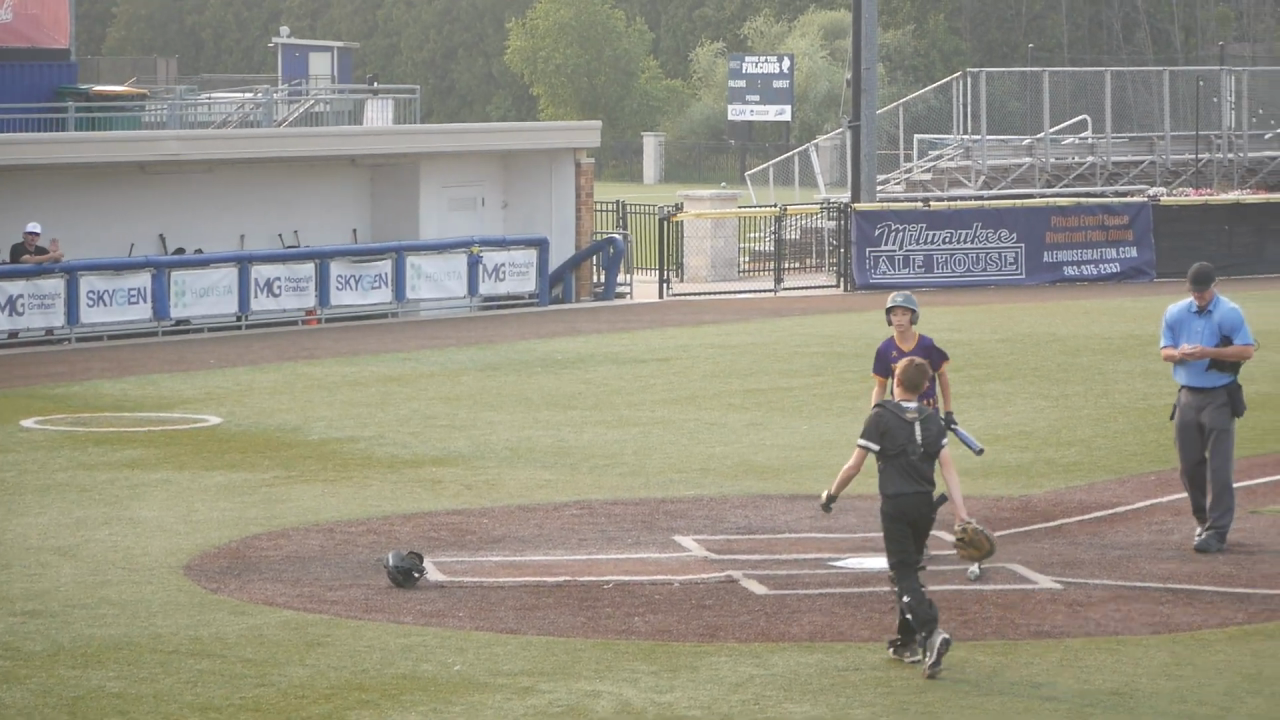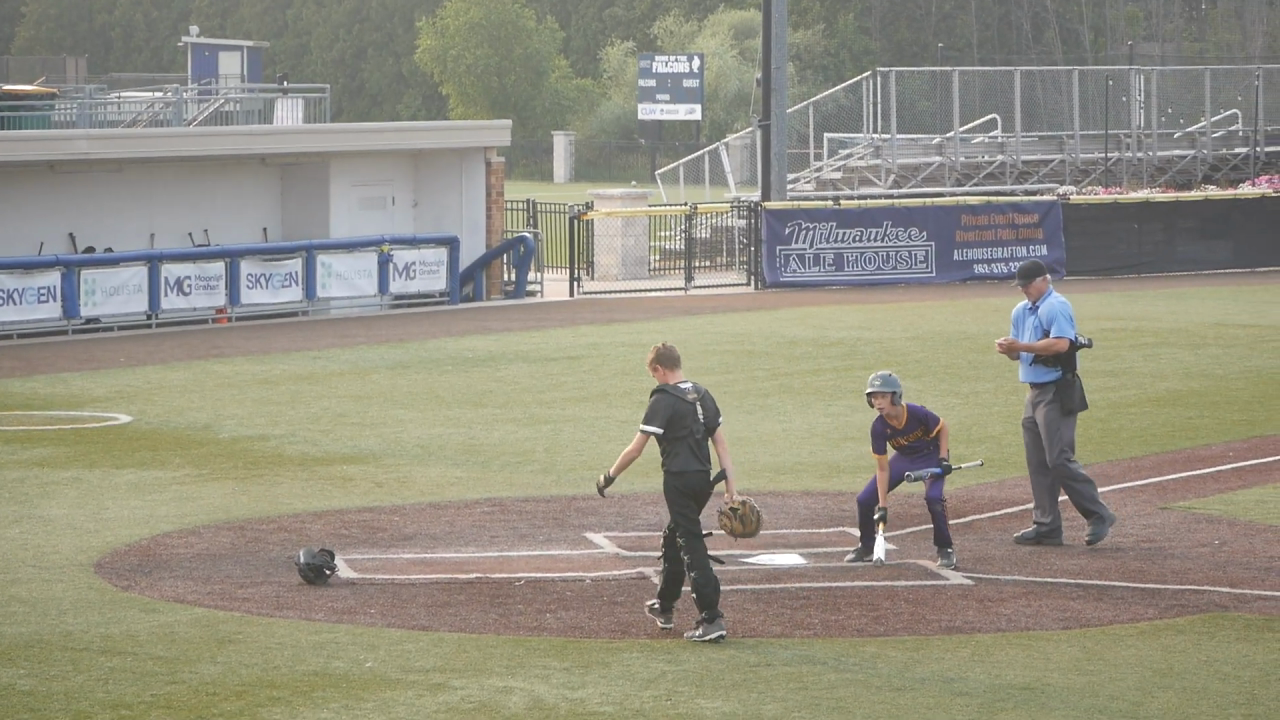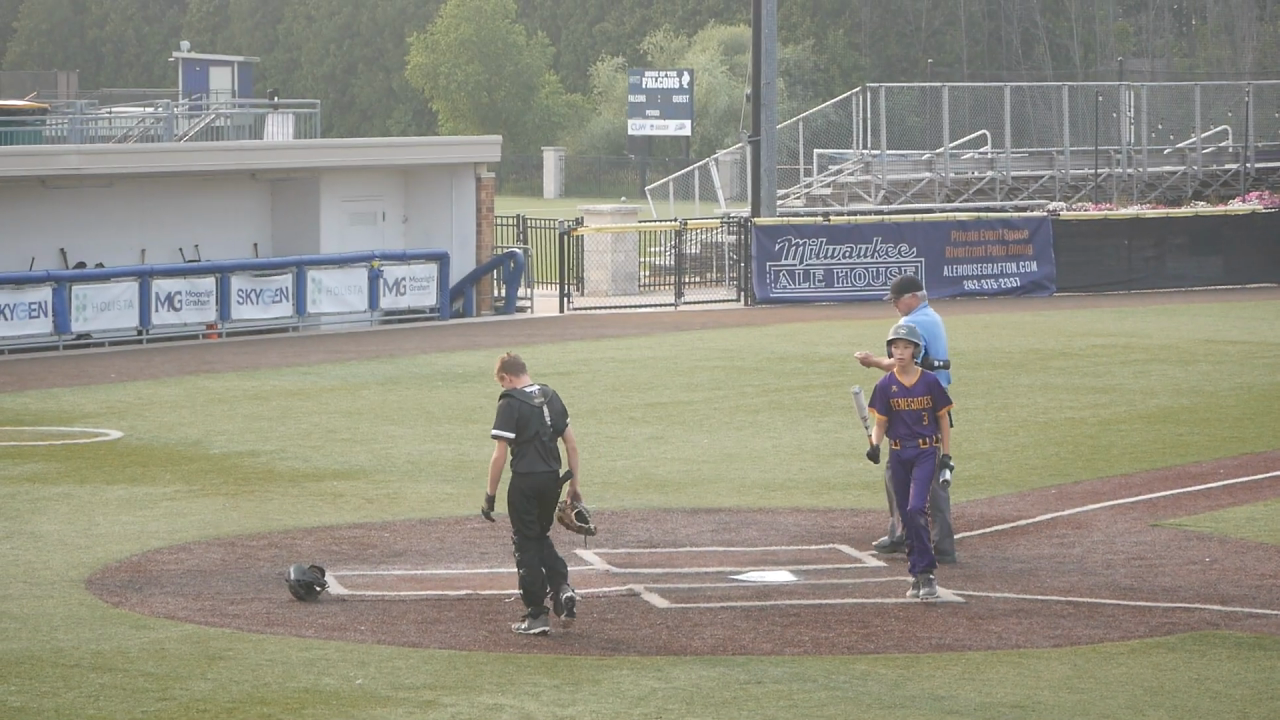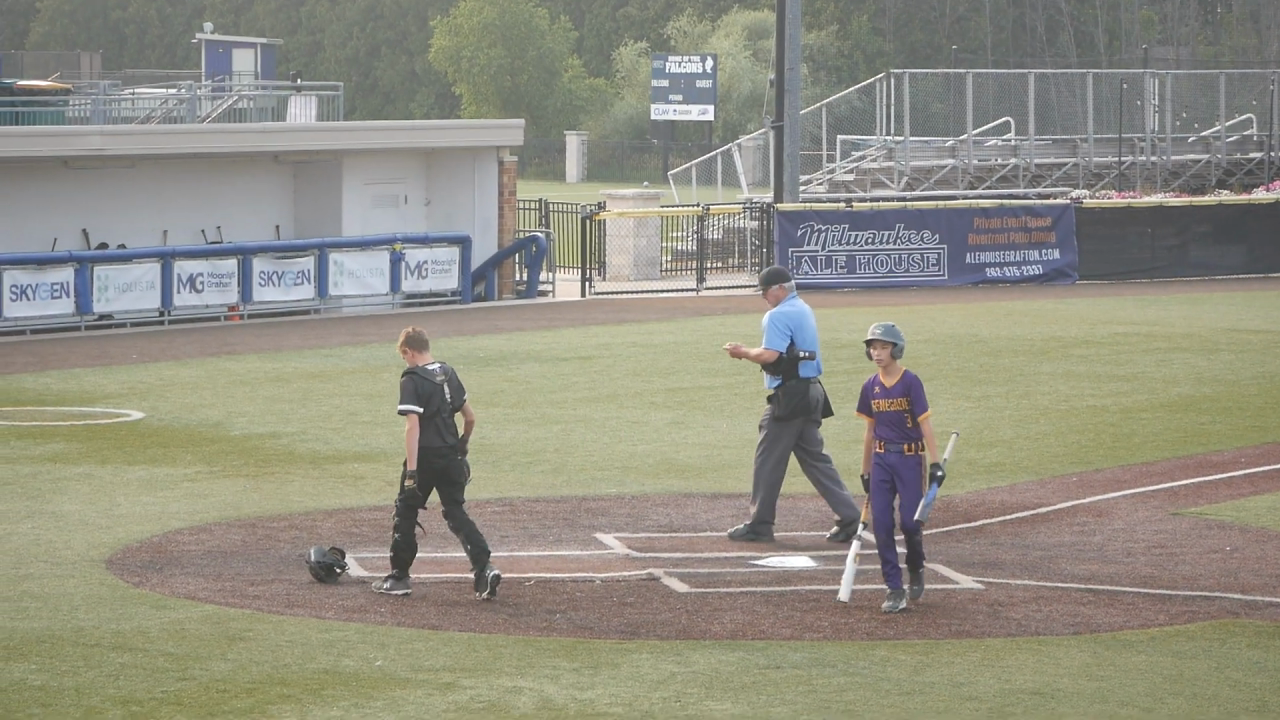
dt=1s
person 1, frame 1
left shoulder: (880, 416)
right shoulder: (932, 419)
left elbow: (855, 464)
right elbow: (948, 467)
left wrist: (831, 493)
right wrist: (961, 513)
left hip: (896, 505)
right hip: (924, 504)
left knee: (905, 575)
right knee: (909, 568)
left ankle: (931, 634)
right ankle: (909, 641)
person 1, frame 2
left shoulder: (663, 401)
right shoulder: (703, 395)
left elbow: (635, 449)
right elbow: (722, 444)
left wrist: (608, 476)
right wrist: (731, 488)
left hip: (679, 481)
right hip: (703, 480)
left knee: (692, 548)
right knee: (673, 539)
left ankle: (711, 619)
right ankle: (665, 606)
person 1, frame 3
left shoulder: (509, 404)
right shoulder: (551, 397)
left elbow: (500, 456)
right elbow: (571, 444)
left wrist: (490, 496)
right wrist: (574, 484)
left hip: (525, 482)
right hip: (552, 480)
left knee: (526, 546)
right knee: (541, 540)
left ankle: (536, 616)
right ankle: (562, 589)
person 1, frame 4
left shoulder: (412, 381)
right shoulder: (449, 374)
left elbow: (413, 428)
right elbow: (470, 418)
left wrist: (410, 471)
right wrist: (462, 444)
left hip: (425, 457)
right hip: (450, 455)
left knee: (406, 513)
right knee: (457, 515)
left ankle: (399, 578)
right ankle: (485, 567)
person 2, frame 1
left shoulder: (1230, 313)
right shoulder: (1175, 312)
left elbow: (1247, 350)
right elbow: (1166, 351)
left wrist: (1207, 352)
right wrist: (1181, 354)
left hip: (1220, 398)
right hip: (1187, 397)
left knee: (1218, 467)
right knee: (1189, 464)
left ankle: (1217, 529)
right ankle: (1204, 520)
person 2, frame 2
left shoulder: (1056, 307)
right shoulder: (1020, 311)
left elbow: (1061, 343)
left wrist: (1021, 346)
right wrist: (1009, 349)
left hip: (1057, 393)
right hip: (1035, 392)
left knee: (1059, 459)
right knee: (1038, 463)
left ankle: (1099, 515)
right ankle: (1047, 525)
person 2, frame 3
left shoulder: (913, 324)
right shoulder: (933, 319)
left wrist: (873, 361)
right wrist: (876, 361)
left ankle: (943, 546)
right ankle: (901, 536)
person 2, frame 4
left shoulder: (778, 315)
right shoulder: (804, 310)
left elbow: (768, 356)
left wrist: (743, 352)
right wrist: (749, 352)
left hip: (789, 396)
right hip: (811, 392)
left knee: (768, 461)
right knee: (814, 459)
left ankle: (760, 524)
right ankle: (847, 515)
person 3, frame 1
left shoulder: (928, 346)
right shoulder: (885, 350)
left elbow: (943, 377)
right elbow: (880, 387)
left wrist: (948, 412)
right wrist: (874, 410)
person 3, frame 2
left shoulder: (918, 413)
right shoulder: (878, 427)
left elbow: (943, 429)
right elbow: (882, 469)
left wrist: (943, 458)
right wrist: (882, 508)
left hip: (930, 456)
right hip: (904, 458)
left knee: (934, 497)
right knee: (866, 500)
left ankle: (945, 549)
right ankle: (866, 547)
person 3, frame 3
left shoulder: (930, 382)
right shoulder: (885, 385)
left elbow: (943, 418)
right elbow: (880, 423)
left wrist: (946, 454)
right wrist: (875, 444)
left hip: (926, 452)
right hip: (898, 454)
left knee: (918, 509)
right knee: (907, 515)
left ankle: (927, 573)
right ankle: (919, 571)
person 3, frame 4
left shoulder: (910, 382)
right shoulder: (869, 387)
left elbow: (925, 424)
left wrist: (935, 463)
right wrist: (865, 470)
left hip: (910, 459)
right hip: (881, 460)
left knee: (910, 522)
right knee: (881, 524)
left ankle: (916, 568)
right ankle: (895, 588)
